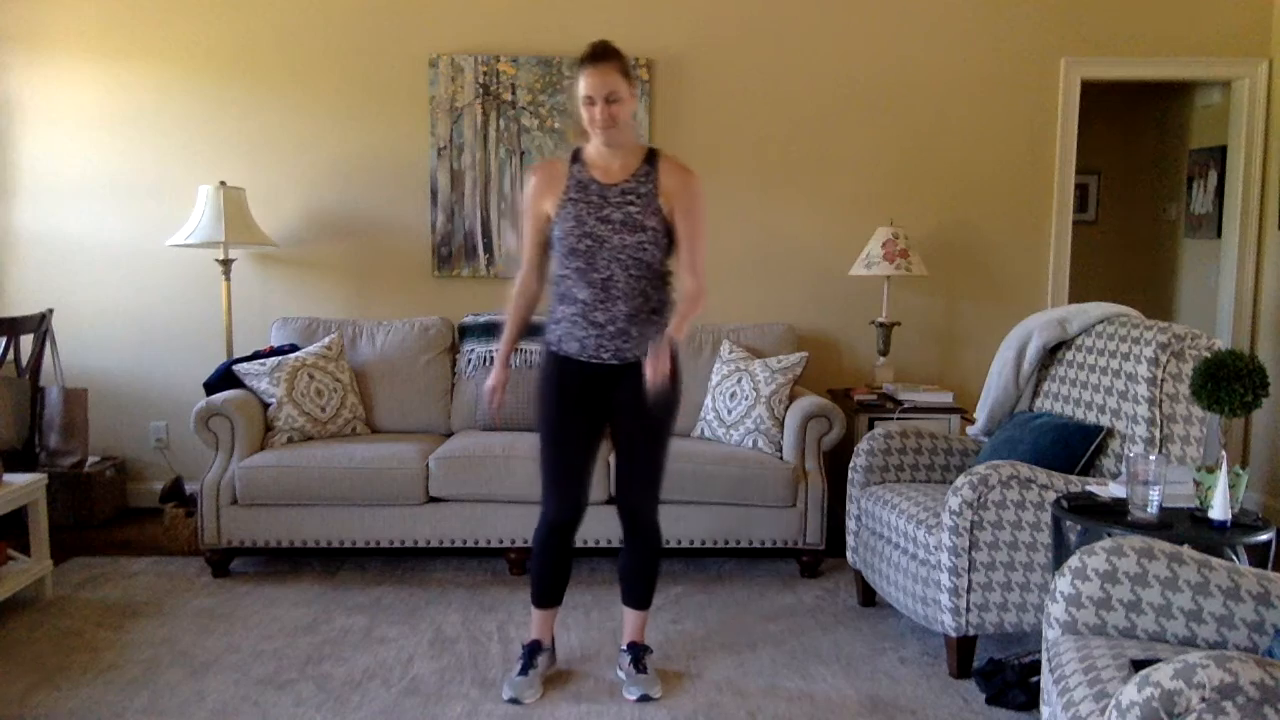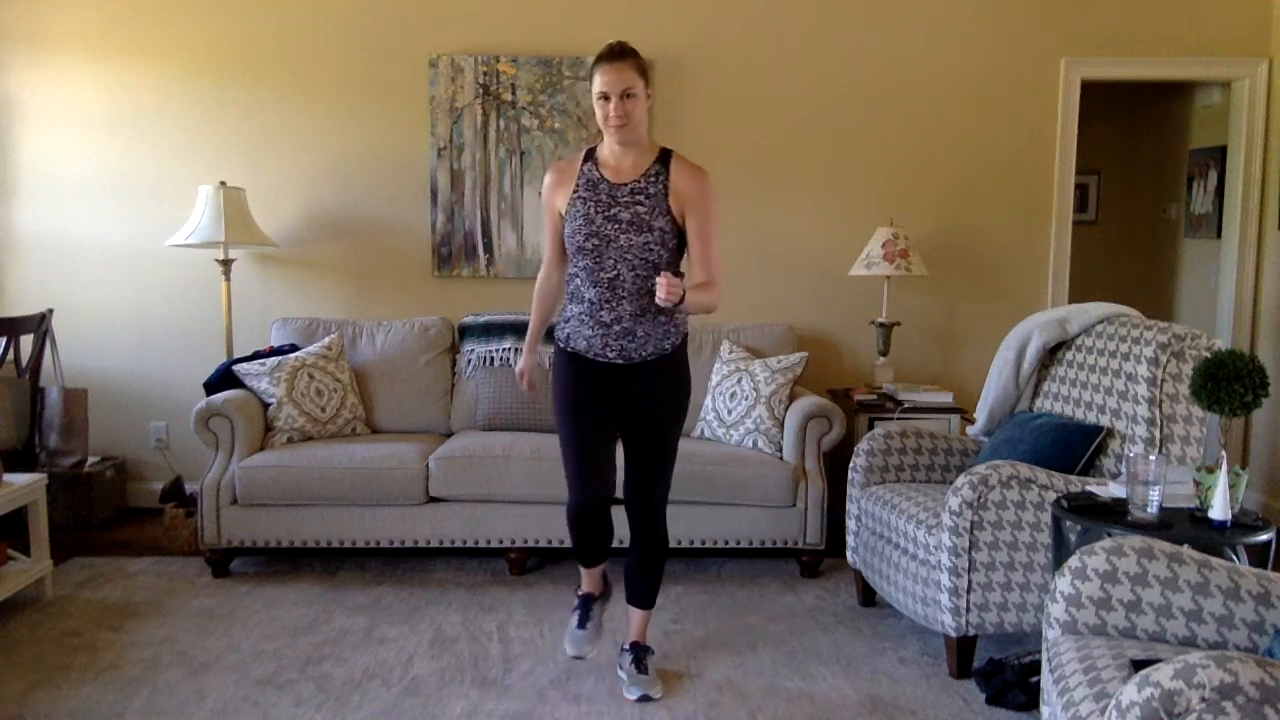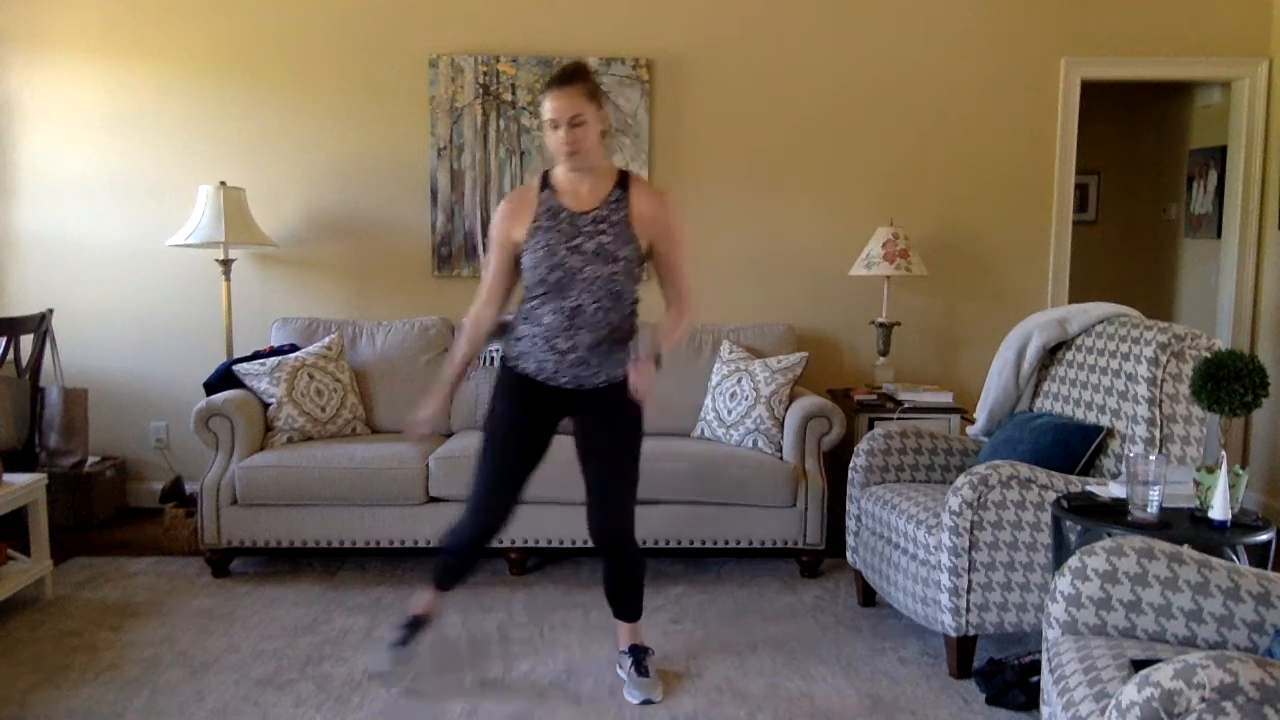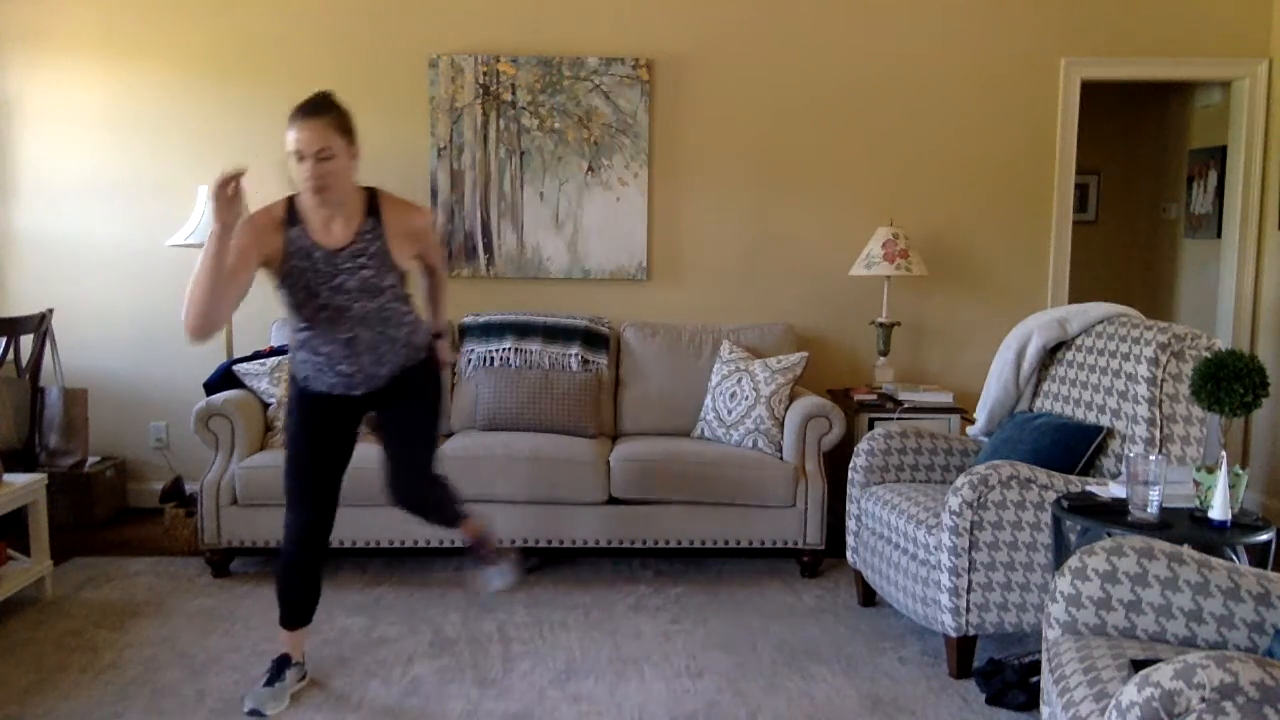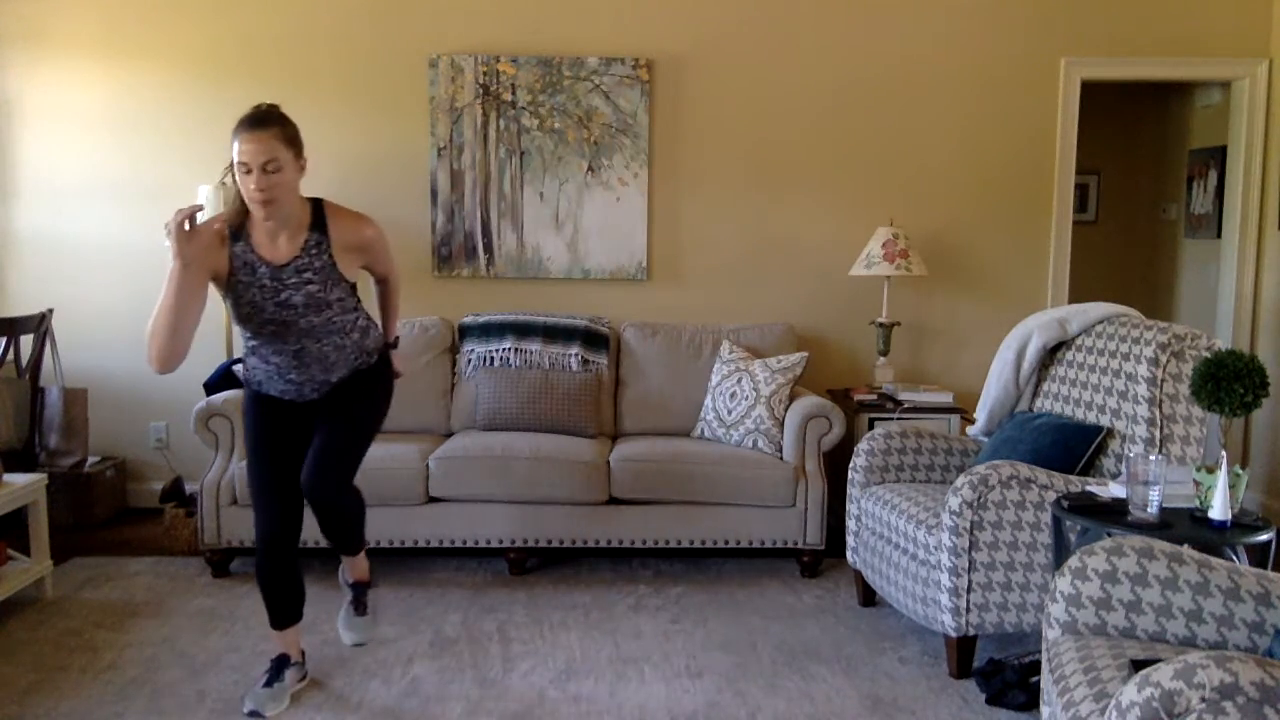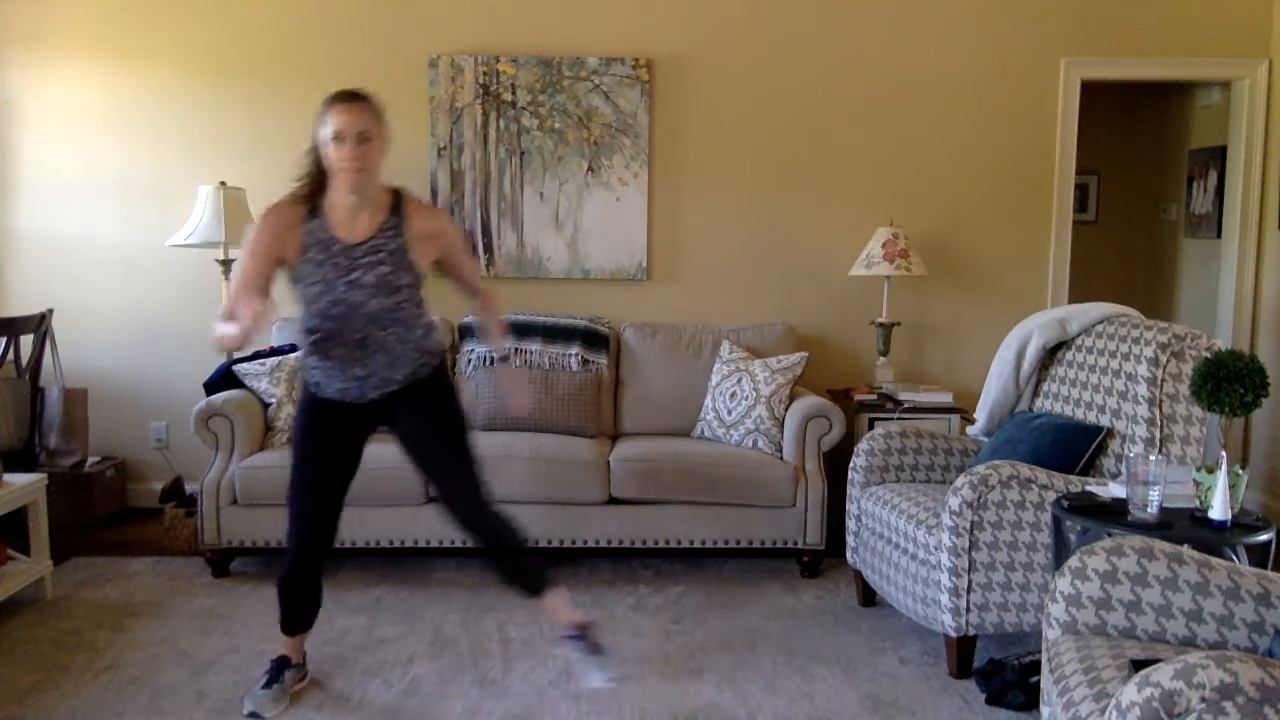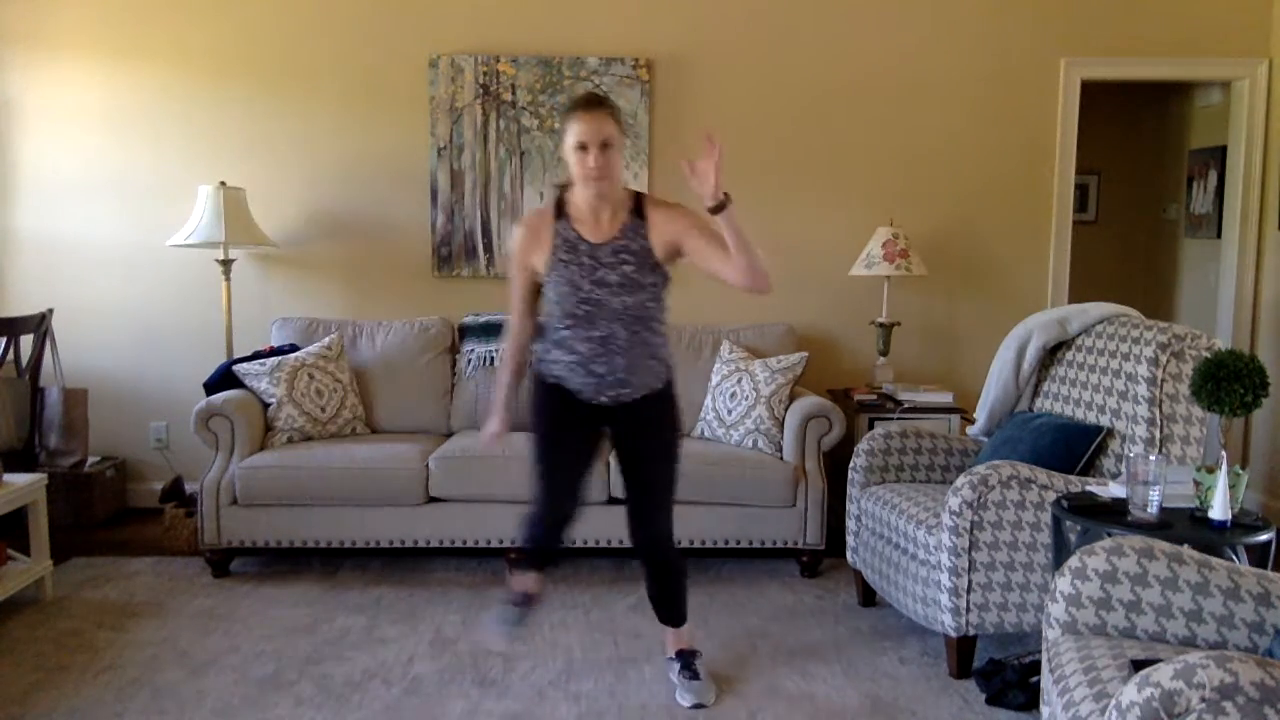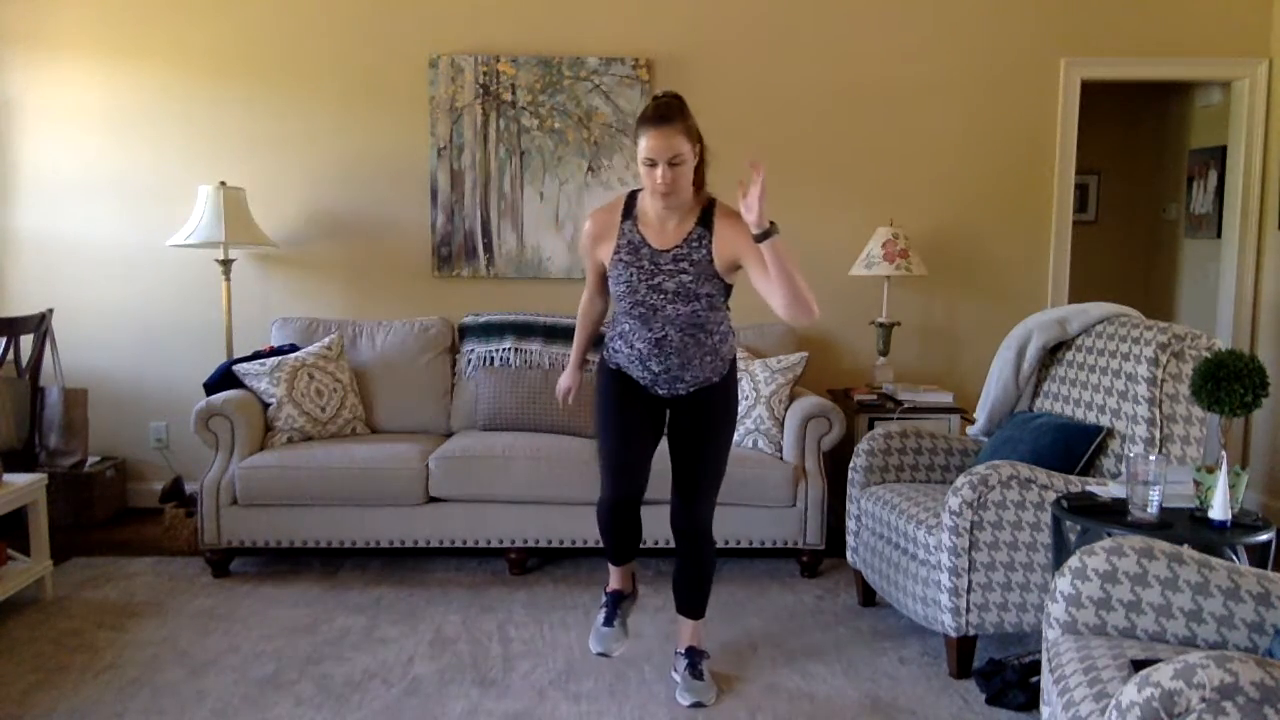
dt=0.5s
person 1, frame 1
left shoulder: (674, 179)
right shoulder: (547, 181)
left elbow: (693, 285)
right elbow: (529, 277)
left wrist: (667, 343)
right wrist: (502, 358)
left hip: (644, 368)
right hip: (569, 365)
left knee: (638, 508)
right knee: (560, 508)
left ankle: (633, 647)
right ankle: (539, 644)
person 1, frame 2
left shoulder: (687, 180)
right shoulder: (562, 178)
left elbow: (711, 295)
left wrist: (680, 294)
right wrist: (530, 344)
left hip: (657, 366)
right hip: (580, 360)
left knee: (646, 506)
right knee: (588, 493)
left ankle: (636, 646)
right ankle: (590, 588)
person 1, frame 3
left shoulder: (647, 203)
right shoulder: (518, 209)
left elbow: (680, 302)
right elbow: (487, 304)
left wrist: (653, 355)
right wrist: (443, 388)
left hip: (610, 388)
right hip: (528, 379)
left knee: (612, 528)
right knee: (485, 513)
left ankle: (631, 649)
right ankle: (426, 605)
person 1, frame 4
left shoulder: (404, 220)
right shoulder: (266, 228)
left elbow: (437, 268)
right elbow: (197, 326)
left wrist: (440, 333)
right wrist: (222, 231)
left hip: (404, 373)
right hip: (319, 389)
left knee: (410, 485)
right knee: (302, 533)
left ankle: (474, 532)
right ankle: (291, 658)
person 1, frame 5
left shoulder: (352, 231)
right shoulder: (214, 242)
left elbow: (388, 277)
right elbow: (162, 360)
left wrist: (390, 342)
right wrist: (183, 264)
left hip: (357, 378)
right hip: (273, 393)
left knee: (322, 481)
right knee: (273, 533)
left ankle: (356, 571)
right ankle: (289, 658)
person 1, frame 6
left shoulder: (422, 223)
right shoulder: (282, 225)
left elbow: (476, 285)
right elbow: (224, 328)
left wrist: (506, 357)
right wrist: (242, 325)
left hip: (416, 384)
right hip: (330, 394)
left knee: (471, 510)
right knee: (308, 537)
left ankle: (571, 624)
right ankle: (291, 658)
person 1, frame 7
left shoulder: (664, 221)
right shoulder: (534, 231)
left elbow: (756, 281)
right elbow: (521, 321)
left wrist: (716, 203)
right wrist: (500, 404)
left hip: (647, 395)
right hip: (564, 390)
left knee: (652, 531)
right knee: (554, 507)
left ankle: (680, 651)
right ankle: (525, 583)
person 1, frame 8
left shoulder: (729, 229)
right shoulder: (603, 224)
left elbow: (802, 314)
left wrist: (763, 229)
right wrist: (574, 361)
left hip: (706, 386)
right hip: (627, 376)
left knee: (692, 517)
right knee: (619, 492)
left ankle: (690, 649)
right ankle: (620, 588)
